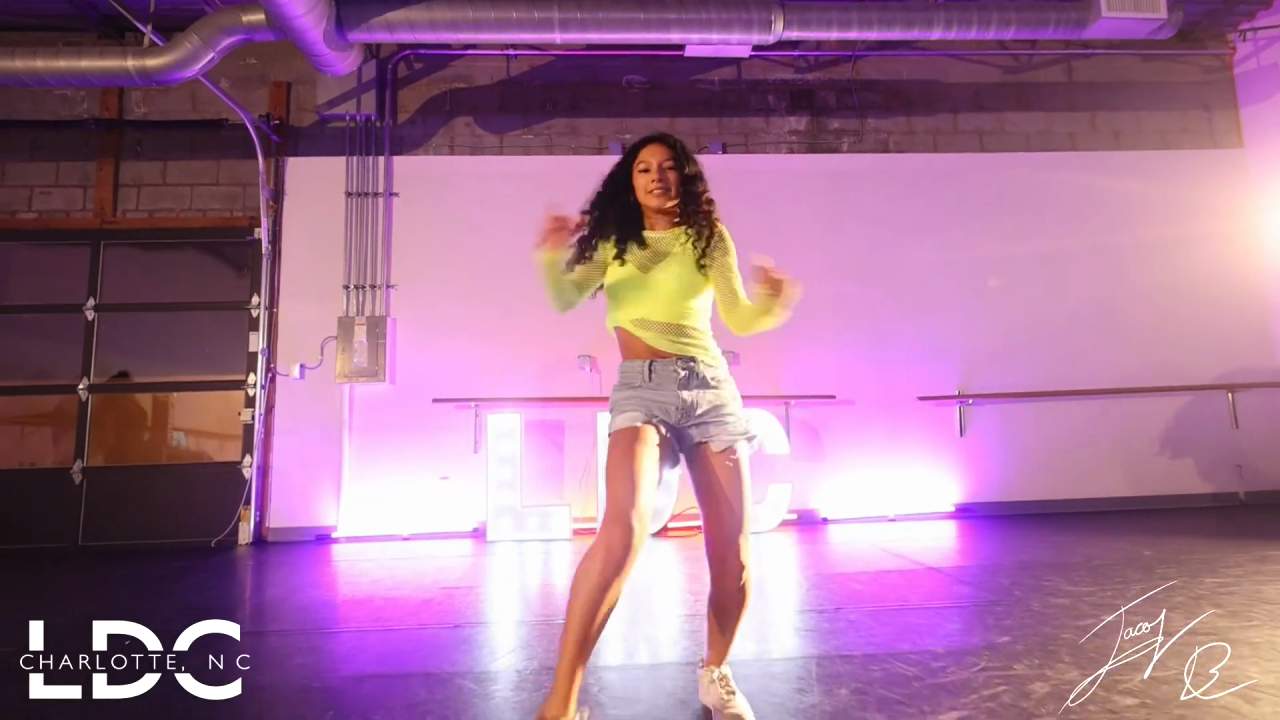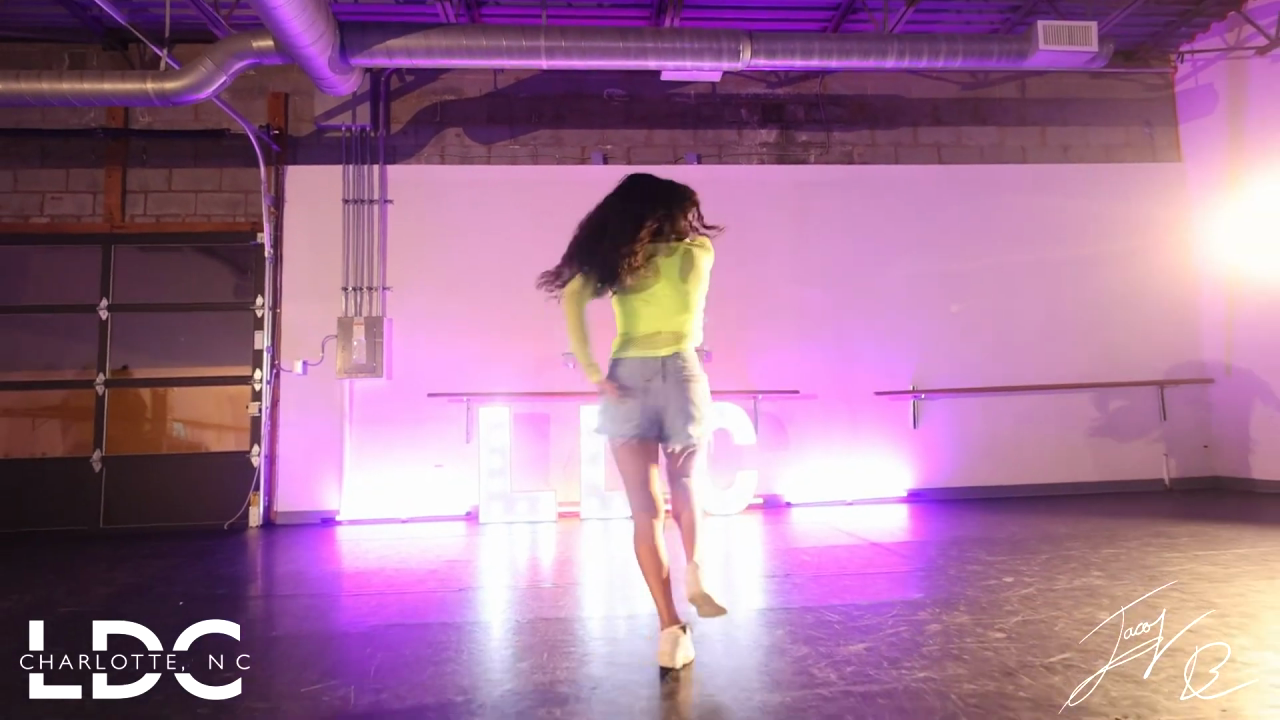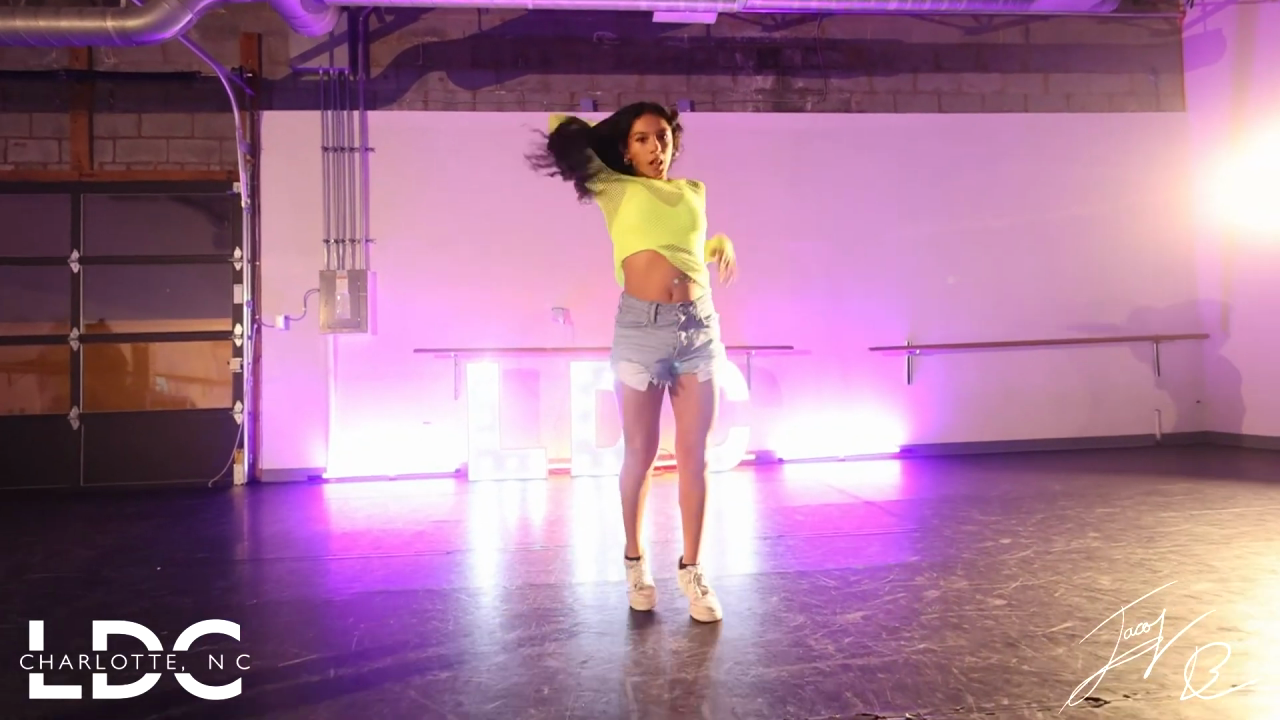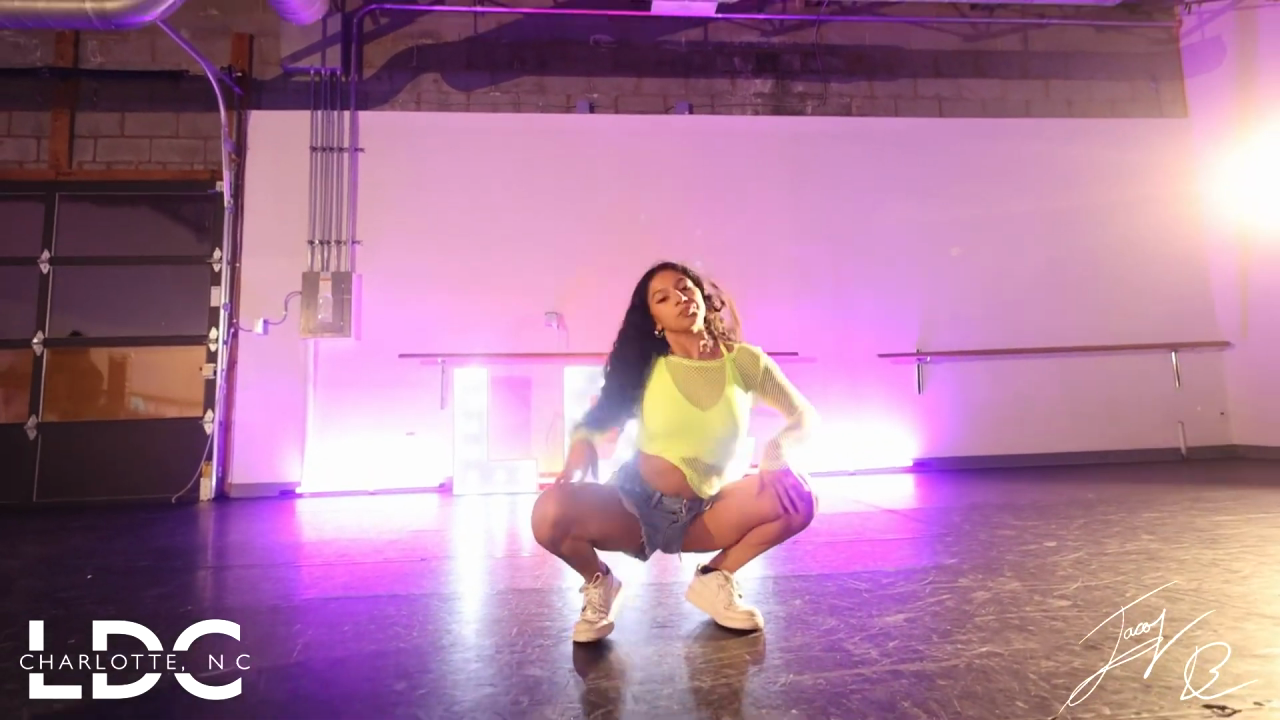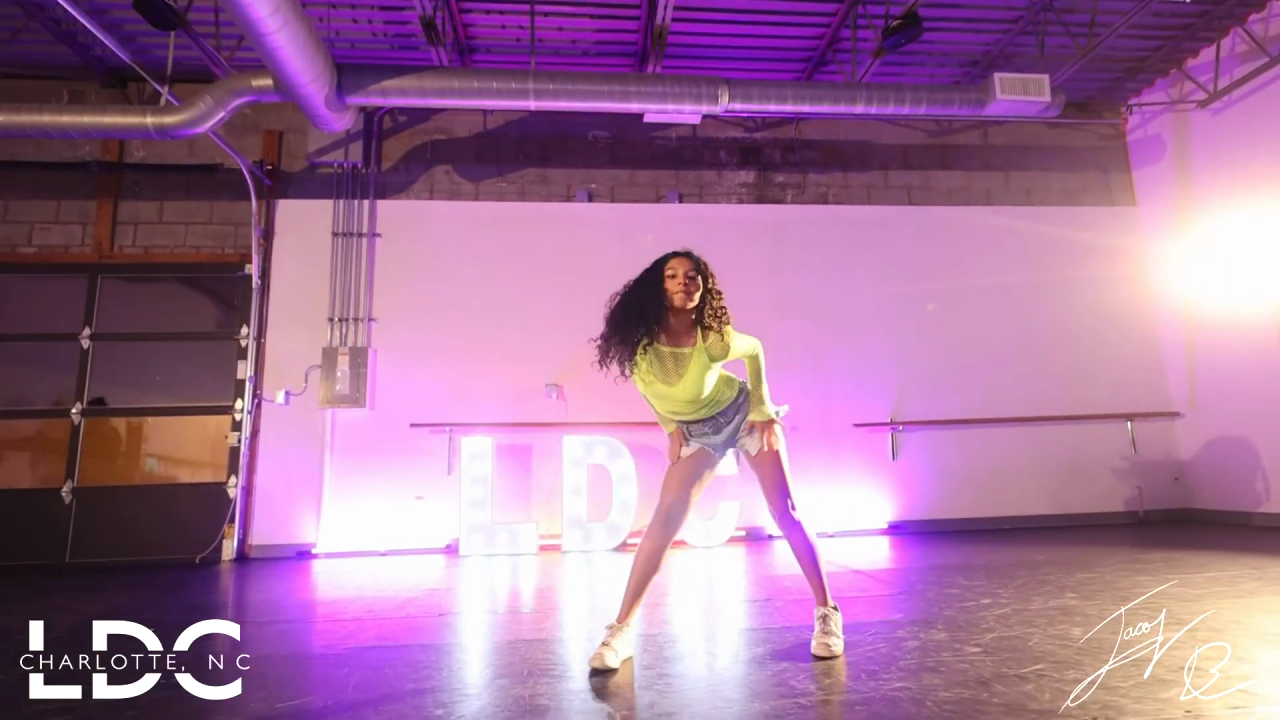
dt=0.5s
person 1, frame 1
left shoulder: (709, 236)
right shoulder: (614, 242)
left elbow: (743, 320)
right elbow: (563, 298)
left wrist: (775, 304)
right wrist: (554, 252)
left hip: (708, 395)
right hip: (641, 394)
left knee: (731, 558)
right knee: (618, 540)
left ankle: (714, 672)
person 1, frame 2
left shoulder: (608, 257)
right shoulder: (697, 248)
left elbow: (571, 299)
left wrist: (594, 370)
left hip: (626, 387)
right hip: (679, 383)
left knee: (646, 514)
right knee: (682, 491)
person 1, frame 3
left shoulder: (693, 192)
right shoulder: (612, 188)
right elbow: (561, 130)
left wrist: (723, 250)
right wrist: (573, 127)
left hip: (698, 330)
right hip: (639, 330)
left knee: (693, 459)
right knee: (638, 460)
left ankle: (690, 570)
right ankle: (634, 561)
person 1, frame 4
left shoulder: (745, 362)
right shoulder: (646, 369)
left elbow: (802, 417)
right elbow: (600, 420)
left wrist: (777, 448)
right wrist: (581, 443)
left hip: (703, 508)
right hip: (636, 502)
left knee: (796, 500)
right knee: (549, 513)
left ankle: (713, 578)
right ankle: (600, 583)
person 1, frame 5
left shoulder: (717, 337)
right shoulder: (641, 335)
left elbow: (753, 355)
left wrist: (764, 411)
right wrist: (671, 427)
left hip: (739, 420)
right hip: (692, 432)
left knee: (785, 516)
right knee: (662, 526)
